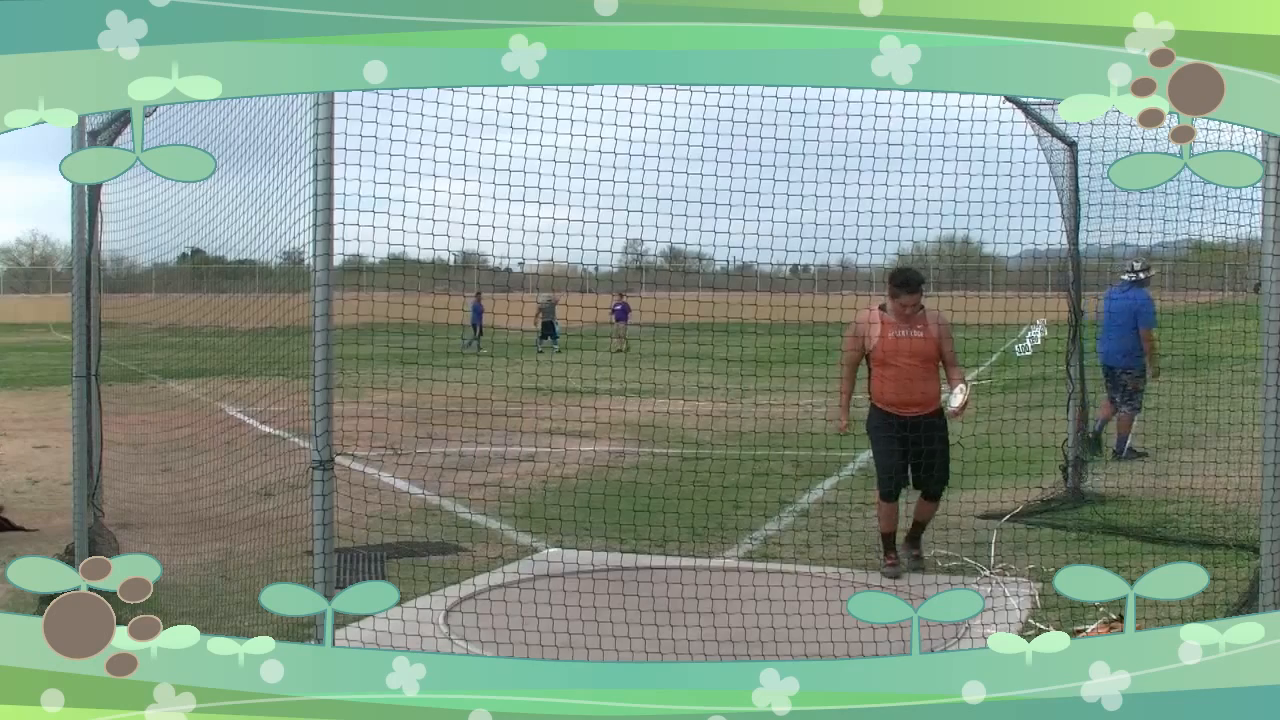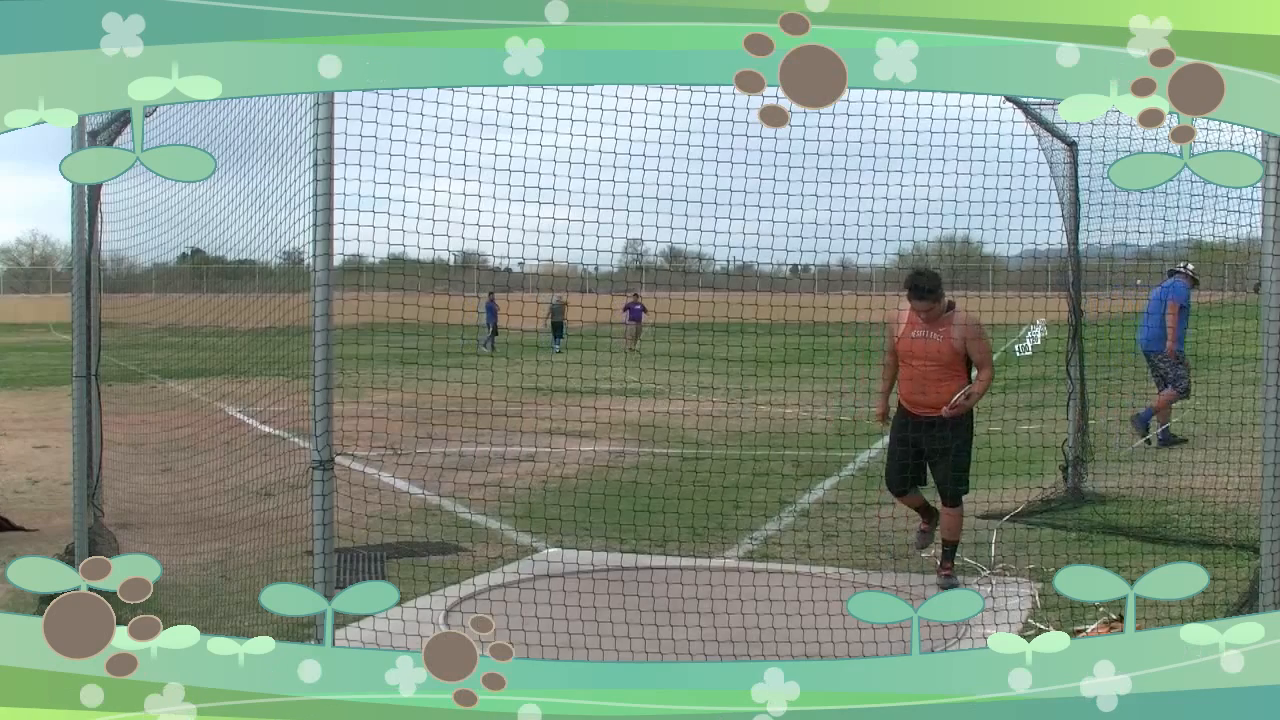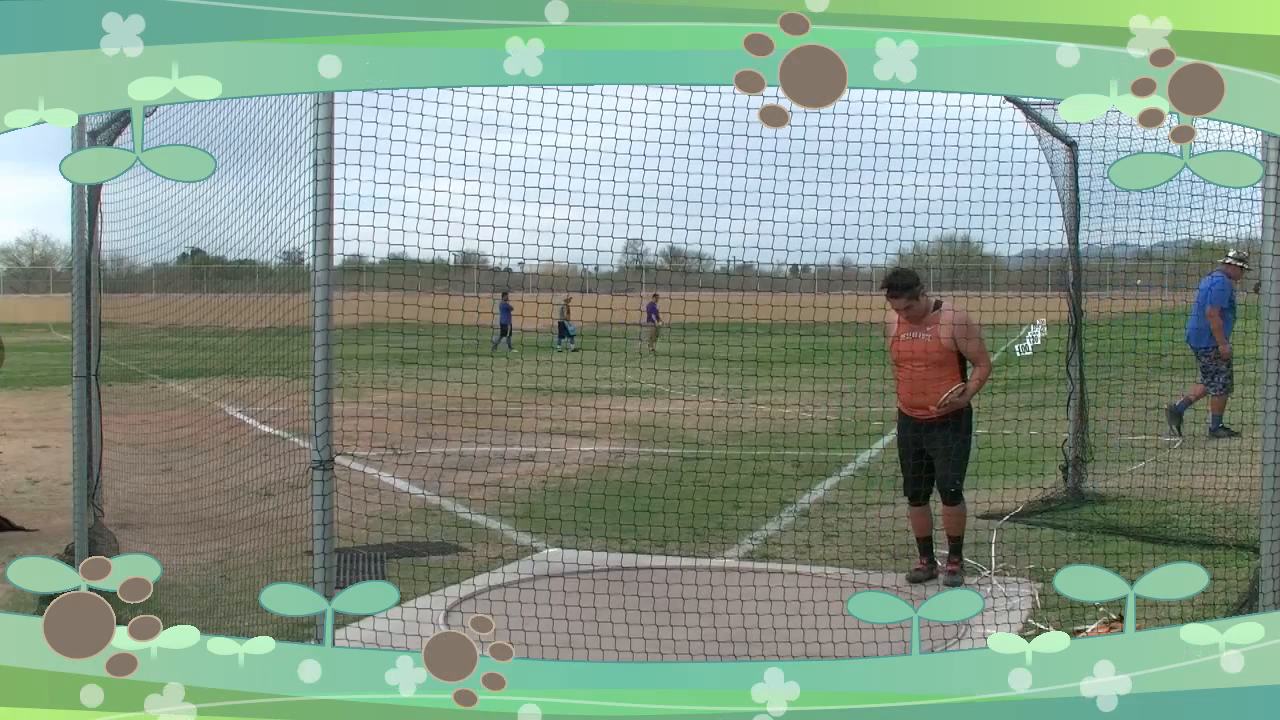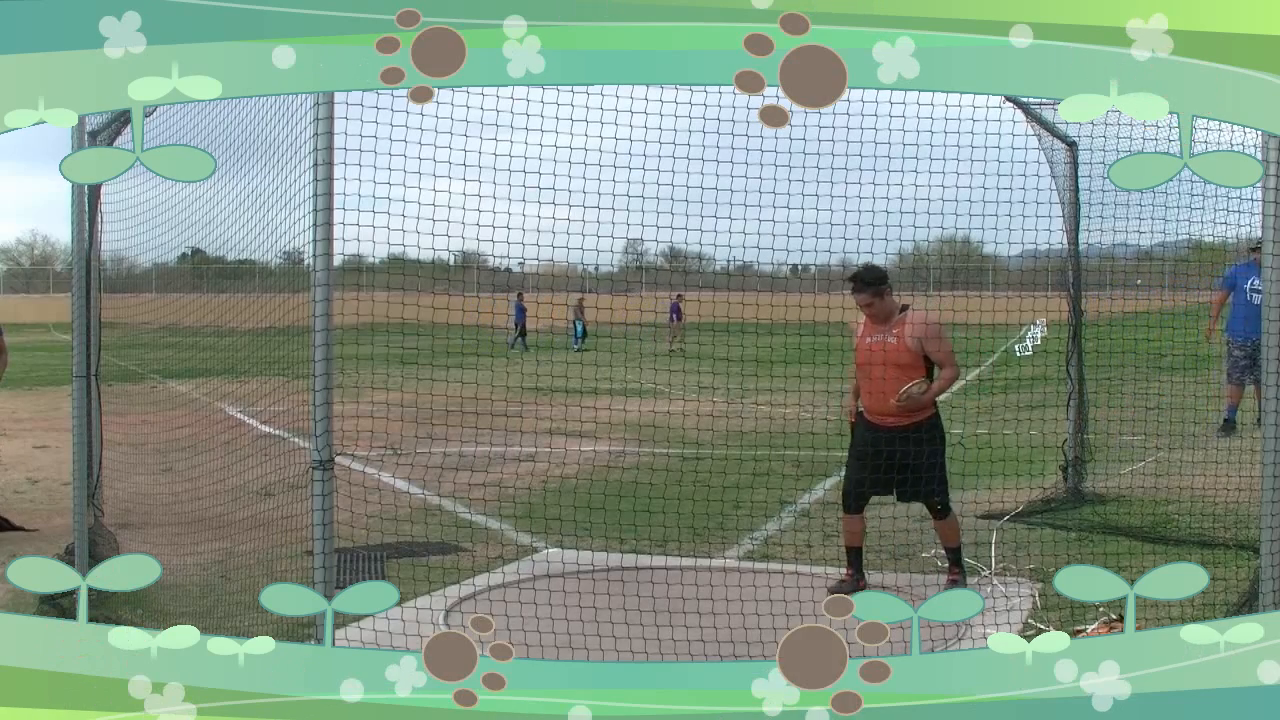
dt=0.7s
person 1, frame 1
left shoulder: (936, 322)
right shoulder: (866, 322)
left elbow: (952, 365)
right elbow: (849, 366)
right wrist: (844, 409)
left hip: (930, 418)
right hip: (885, 419)
left knee: (934, 489)
right knee: (889, 487)
left ankle: (914, 540)
right ankle: (889, 554)
person 1, frame 2
left shoulder: (965, 325)
right shoulder: (900, 320)
left elbow: (986, 369)
left wrist: (971, 400)
right wrist: (883, 399)
left hip: (950, 421)
right hip: (908, 417)
left knee: (951, 494)
right knee: (896, 482)
left ankle: (947, 564)
right ankle: (929, 517)
person 1, frame 3
left shoulder: (956, 321)
right shoulder: (894, 324)
left elbow: (983, 364)
left wrist: (965, 397)
right wrist: (902, 398)
left hip: (950, 422)
right hip: (909, 422)
left knee: (950, 488)
right knee: (915, 494)
left ankle: (955, 558)
right ankle: (926, 559)
person 1, frame 4
left shoulder: (921, 324)
right shoulder: (860, 327)
left elbow: (950, 368)
left wrist: (926, 398)
right wrist: (853, 400)
left hip: (918, 428)
right hip: (871, 428)
left knee: (937, 502)
right knee: (851, 497)
left ankle: (955, 569)
right ankle: (855, 574)
person 2, frame 1
left shoulder: (1110, 293)
right shoulder: (1144, 299)
right elbow: (1146, 336)
right wrist: (1152, 364)
left hip: (1106, 355)
right hip: (1129, 359)
left knee: (1114, 399)
right knee: (1130, 404)
left ankle: (1096, 433)
right ankle: (1121, 449)
person 2, frame 2
left shoulder: (1162, 287)
right shoulder: (1180, 285)
right elbow: (1172, 310)
left wrist: (1173, 344)
right wrist: (1171, 340)
left hip: (1148, 344)
right hip: (1164, 345)
left knee: (1166, 388)
right knee: (1180, 387)
left ankle: (1164, 436)
right ankle: (1143, 417)
person 2, frame 3
left shoulder: (1212, 279)
right shoulder: (1222, 283)
right elbow: (1212, 314)
right wrist: (1222, 343)
left hip: (1198, 338)
right hip: (1210, 341)
left knee: (1211, 382)
right knee: (1221, 384)
left ankle: (1177, 409)
right ankle: (1215, 427)
person 2, frame 4
right shoulder: (1239, 269)
right elbow: (1221, 296)
right wrist: (1213, 322)
right hip: (1239, 333)
left knee: (1263, 378)
right knee: (1237, 376)
left ankle: (1264, 417)
right ankle: (1229, 419)
